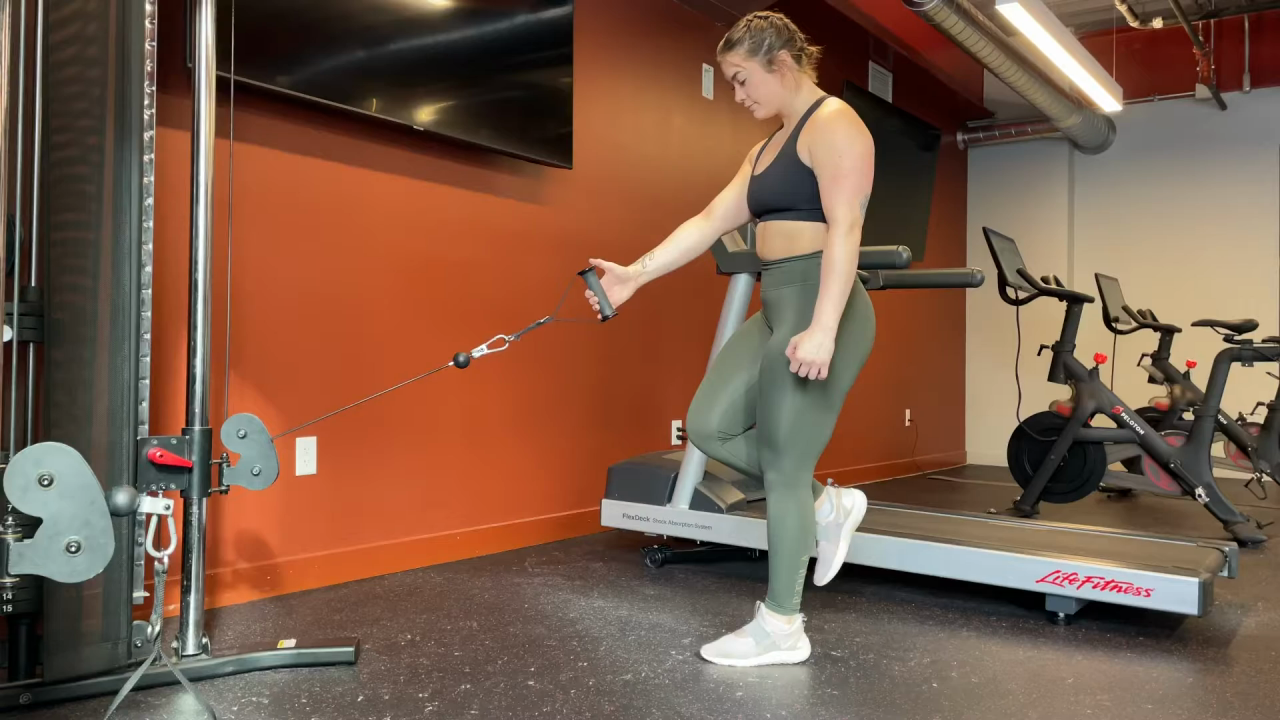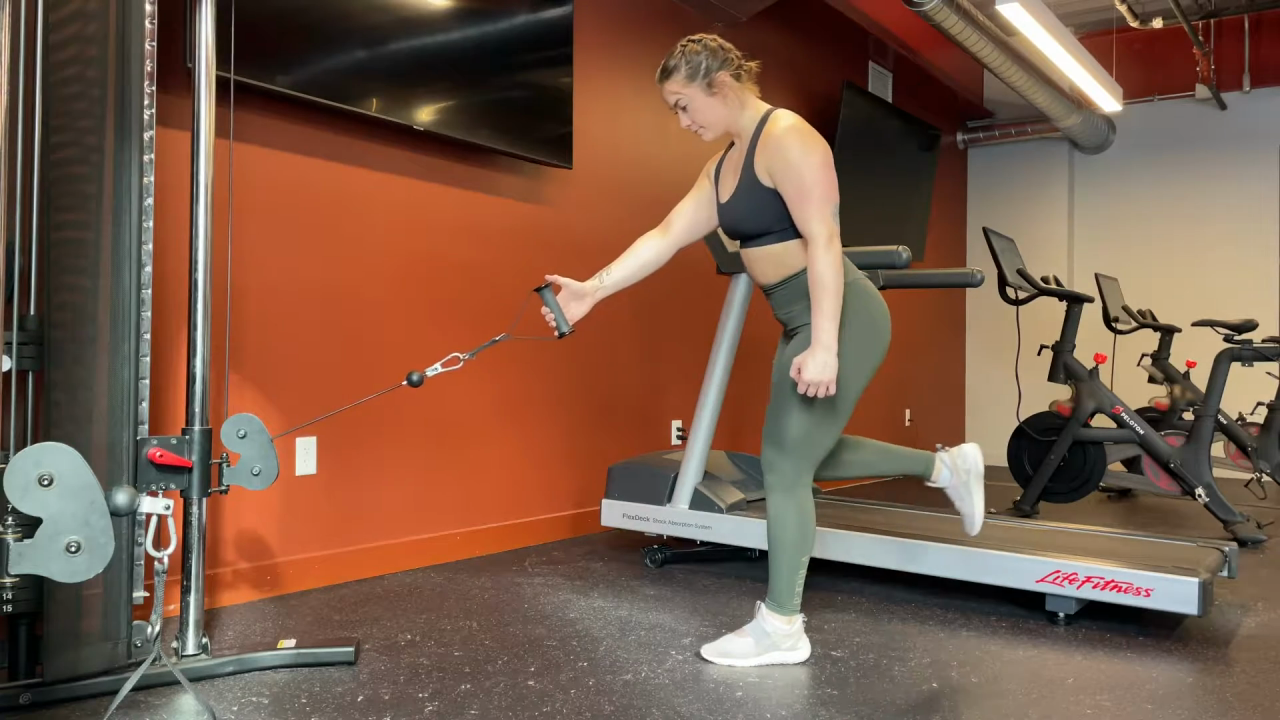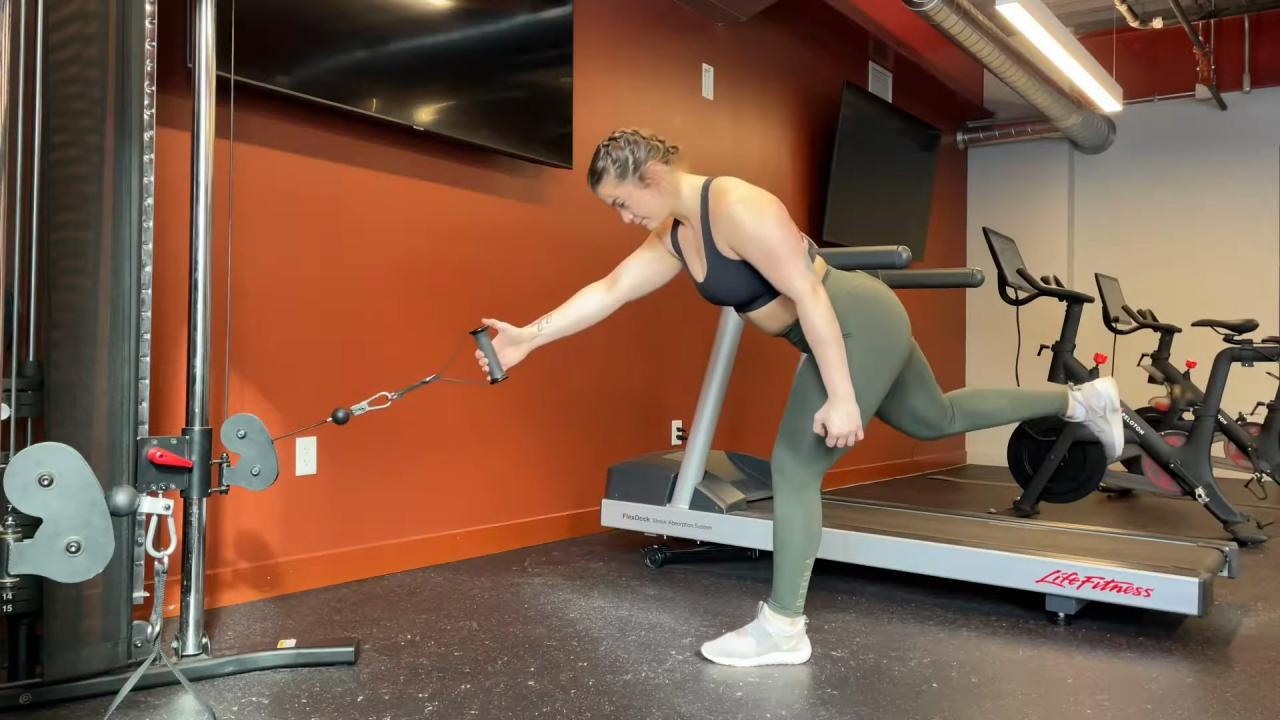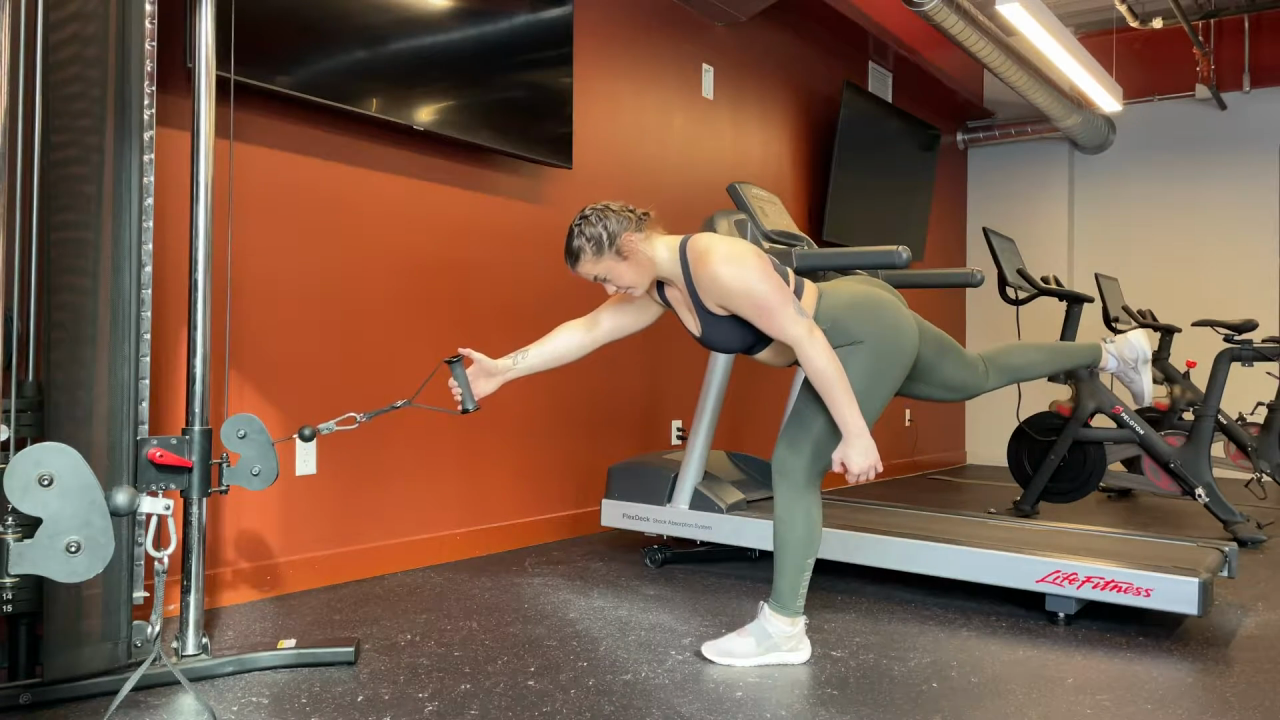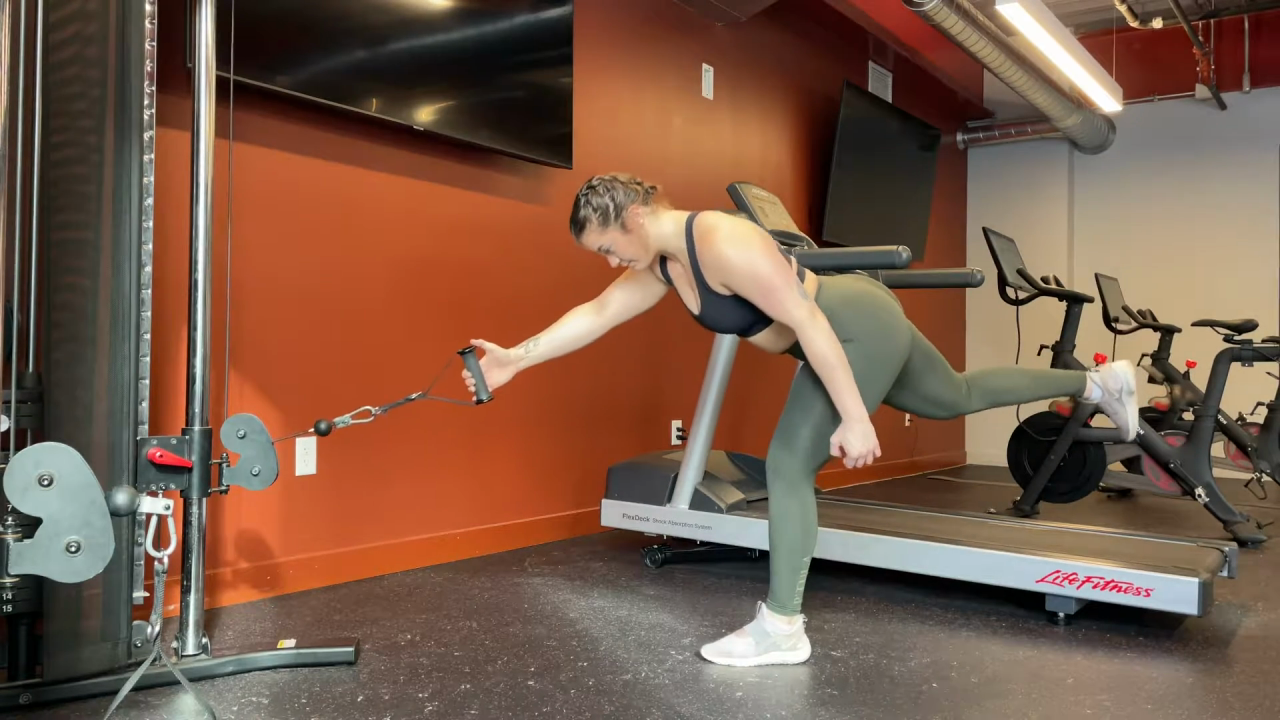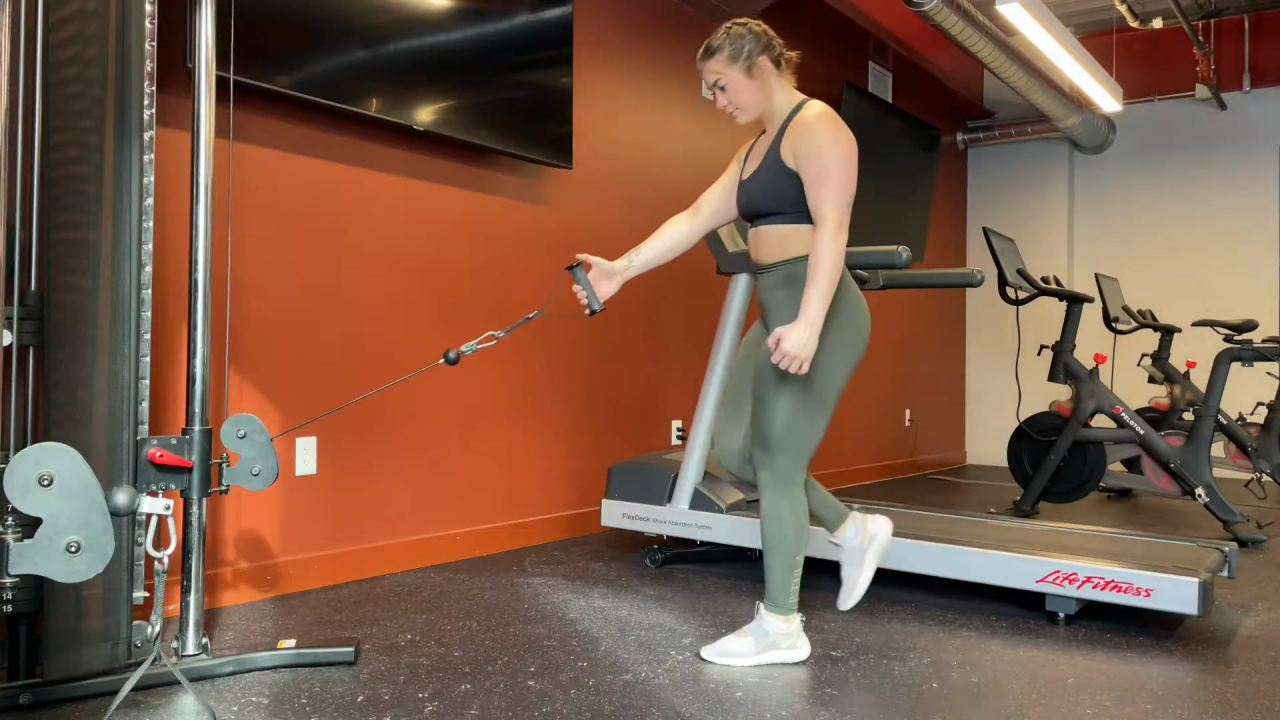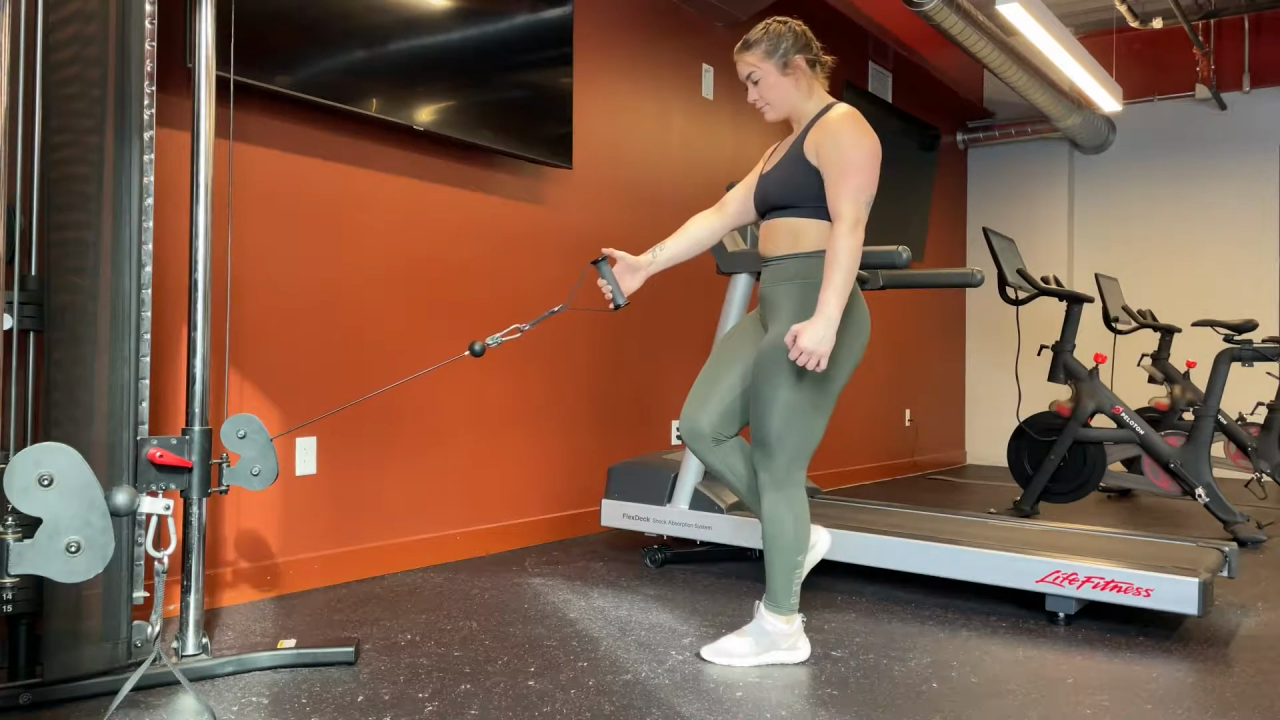
dt=0.7s
person 1, frame 1
left shoulder: (834, 124)
right shoulder: (770, 146)
left elbow: (845, 231)
right elbow: (710, 221)
left wrist: (821, 328)
right wrist: (635, 274)
left hip: (818, 314)
right hip: (777, 310)
left knee: (782, 466)
right knee: (709, 427)
left ankle: (781, 629)
right ankle: (826, 504)
person 1, frame 2
left shoulder: (787, 137)
right shoulder: (723, 164)
left elbow: (825, 244)
right elbow: (666, 236)
left wrist: (824, 346)
right wrist: (593, 290)
left hip: (838, 320)
right hip: (801, 323)
left knee: (785, 467)
right knee: (805, 460)
left ankle: (781, 629)
right ankle: (943, 466)
person 1, frame 3
left shoulder: (733, 207)
right shoulder: (674, 237)
left elbow: (807, 295)
right elbow: (609, 289)
left wrist: (840, 396)
right wrist: (529, 337)
left hip: (861, 325)
right hip: (860, 327)
left knee: (794, 467)
right knee: (937, 419)
left ankle: (783, 629)
right ankle: (1081, 401)
person 1, frame 4
left shoulder: (715, 265)
right shoulder: (659, 285)
left elbow: (804, 340)
right elbow: (584, 331)
left wrist: (854, 434)
right wrist: (503, 369)
left hip: (871, 333)
right hip: (867, 320)
left knee: (794, 468)
right knee: (978, 375)
left ankle: (783, 628)
right ankle: (1113, 353)
person 1, frame 5
left shoulder: (721, 242)
right shoulder: (660, 262)
left elbow: (806, 321)
right elbow: (596, 313)
left wrist: (853, 418)
right wrist: (517, 358)
left hip: (861, 330)
right hip: (859, 322)
left knee: (788, 466)
right knee: (957, 391)
left ankle: (781, 628)
right ankle: (1095, 383)
person 1, frame 6
left shoulder: (817, 126)
right shoulder: (758, 145)
left elbow: (831, 230)
right elbow: (695, 220)
left wrist: (808, 323)
right wrist: (621, 270)
left hip: (818, 314)
right hip: (779, 312)
left knee: (777, 465)
right knee: (733, 449)
left ankle: (779, 629)
right ankle: (853, 529)
person 1, frame 7
left shoulder: (842, 127)
right shoulder: (784, 148)
left elbow: (849, 227)
right elbow: (721, 216)
left wrist: (824, 318)
right wrist: (646, 264)
left hip: (814, 310)
right hip: (772, 309)
left knee: (776, 466)
right knee: (702, 426)
left ankle: (780, 629)
right ankle: (795, 535)
